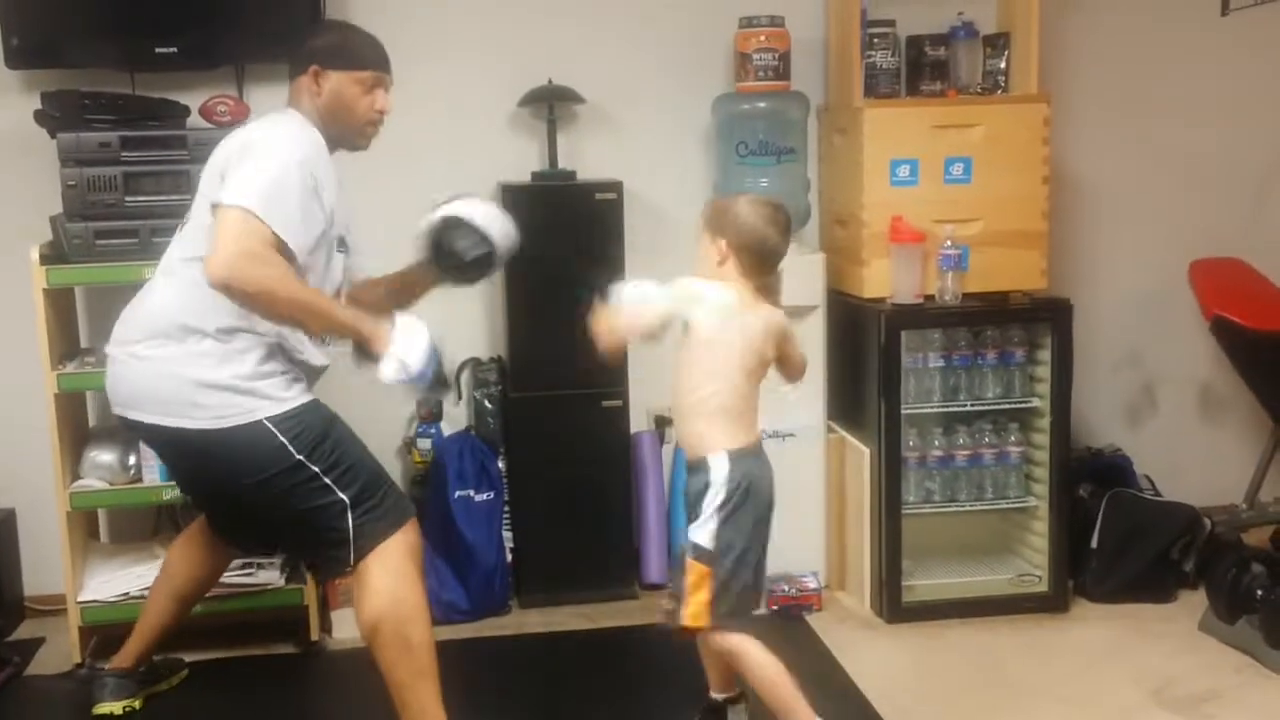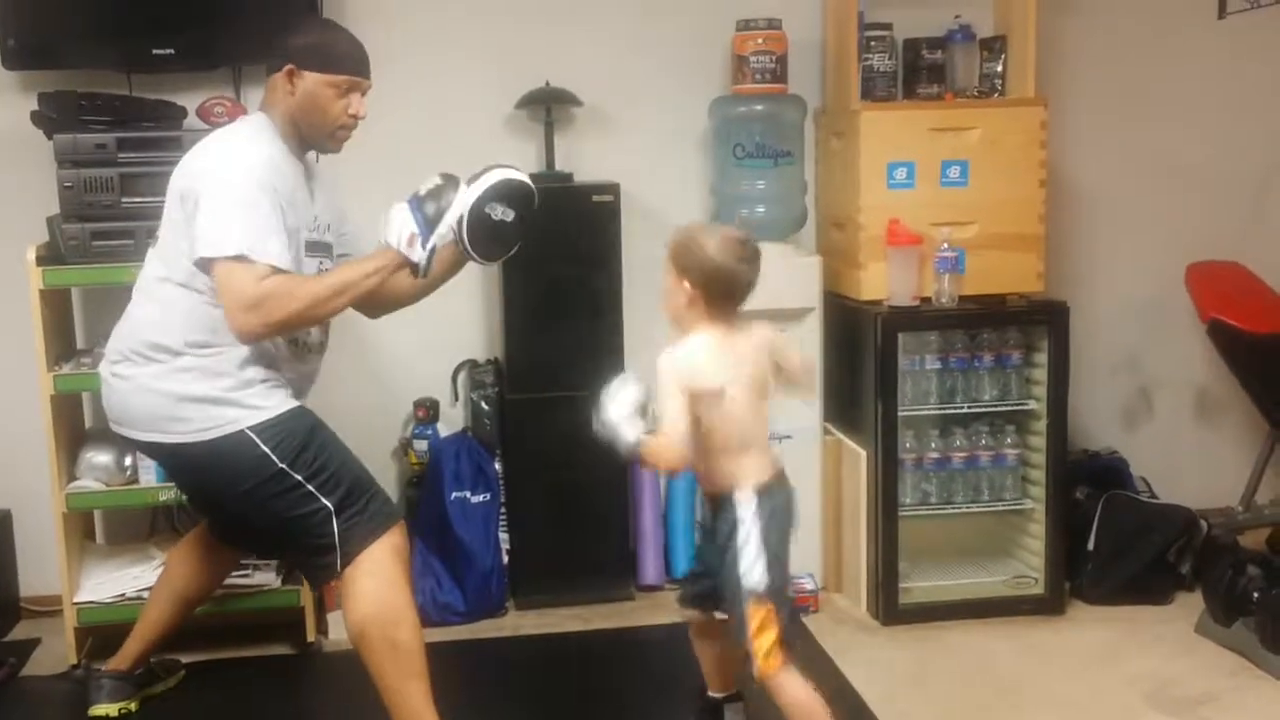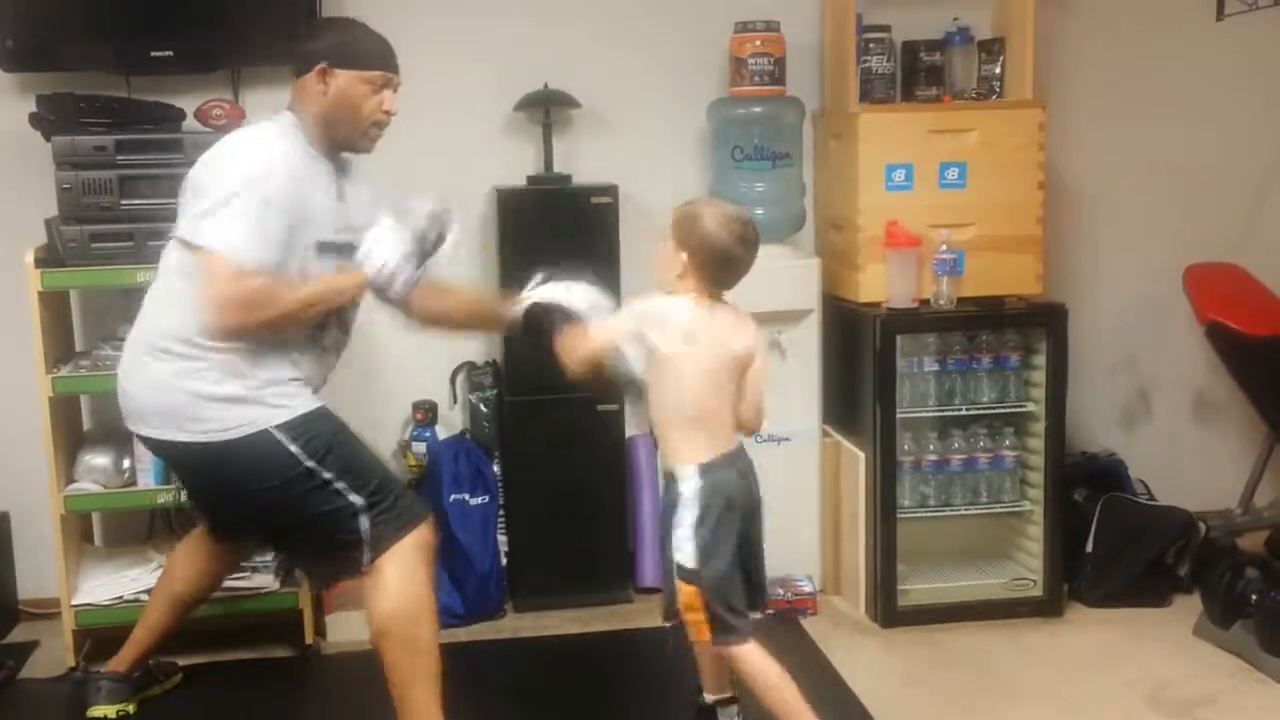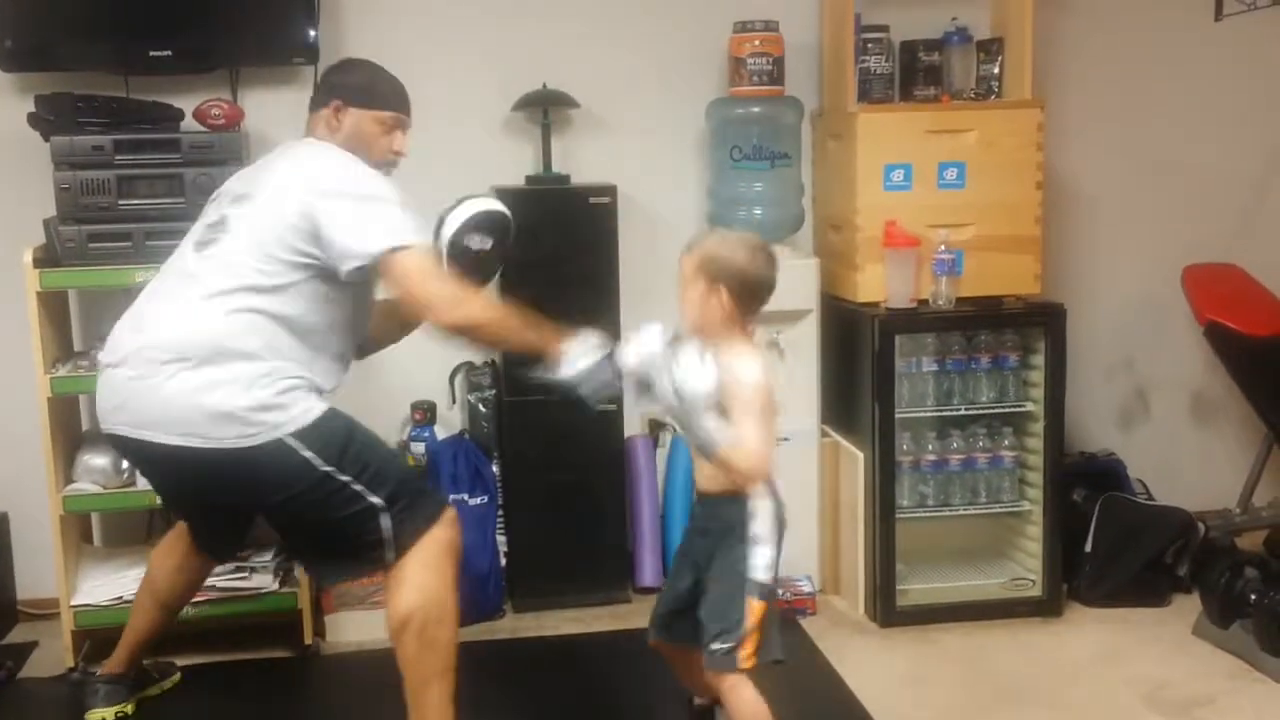
dt=0.4s
person 1, frame 1
left shoulder: (296, 158)
right shoulder: (285, 146)
left elbow: (325, 306)
right elbow: (235, 264)
left wrist: (426, 273)
right wrist: (371, 327)
left hip: (157, 379)
right hip: (213, 386)
left knee: (234, 519)
right knee: (388, 537)
person 1, frame 2
left shoulder: (296, 171)
right shoulder: (243, 162)
left elbow: (368, 296)
right elbow: (254, 311)
left wrist: (456, 248)
right wrist: (393, 254)
left hip: (172, 391)
right hip: (198, 395)
left knee: (236, 523)
right knee: (374, 543)
person 1, frame 3
left shoulder: (332, 178)
right shoulder: (267, 165)
left elbow: (407, 291)
right elbow: (232, 309)
left wrist: (518, 312)
right wrist: (360, 276)
left hip: (162, 392)
right hip: (218, 397)
left knee: (233, 527)
right knee: (402, 542)
person 1, frame 4
left shoulder: (262, 180)
right shoulder: (345, 183)
left elbow: (342, 334)
right elbow: (444, 304)
left wrist: (452, 271)
right wrist: (563, 342)
right hip: (225, 406)
left knee: (209, 524)
right knee: (427, 537)
person 2, frame 1
left shoulder: (694, 294)
right shoulder: (772, 319)
left elbow: (607, 334)
right elbow: (795, 370)
left wrist: (617, 304)
left hip: (721, 478)
right hip: (742, 468)
left knee: (718, 629)
right knee: (694, 610)
person 2, frame 2
left shoulder: (678, 361)
right shoulder: (757, 335)
left elbow: (671, 458)
right elbow: (803, 378)
left wrist: (627, 431)
left hip: (749, 513)
right hip: (731, 506)
left knee: (767, 662)
right knee: (700, 611)
person 2, frame 3
left shoulder: (654, 313)
right shoulder: (742, 327)
left elbow: (573, 355)
right elbow: (750, 418)
left hip: (696, 489)
right hip: (730, 474)
left knee: (726, 640)
right knee: (695, 618)
person 2, frame 4
left shoulder: (744, 372)
right shoulder: (716, 351)
left elbow: (751, 472)
left wrist: (700, 421)
right wrist: (673, 387)
left hip: (746, 522)
right hip: (710, 515)
left knee: (727, 665)
right knee: (668, 634)
